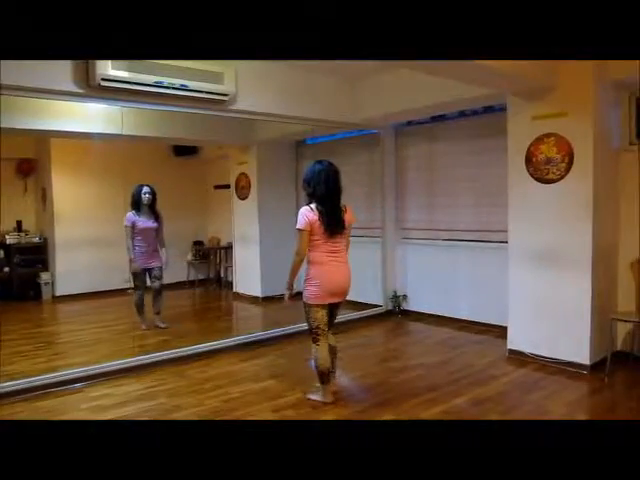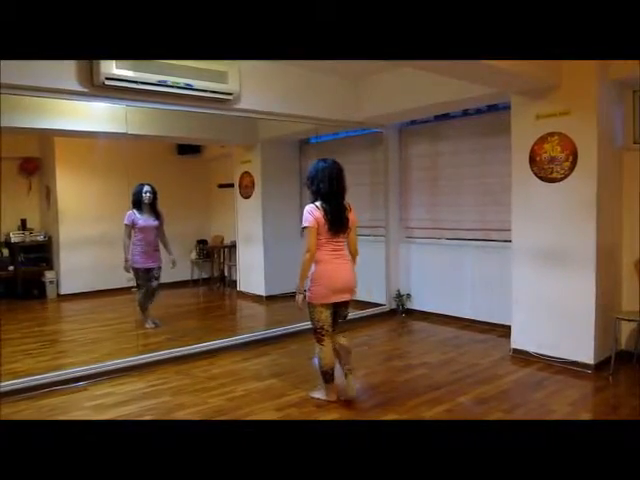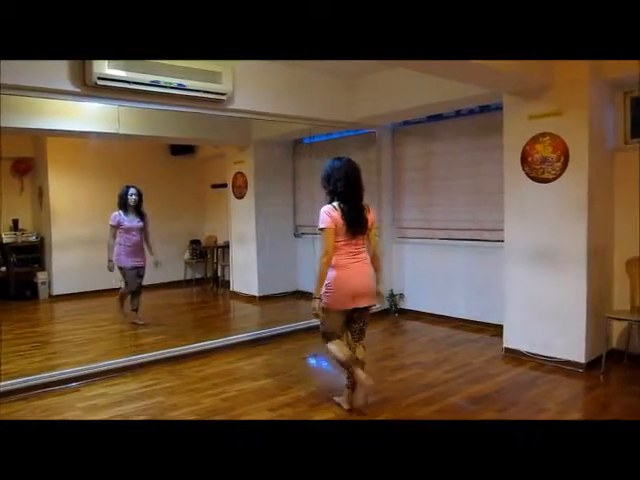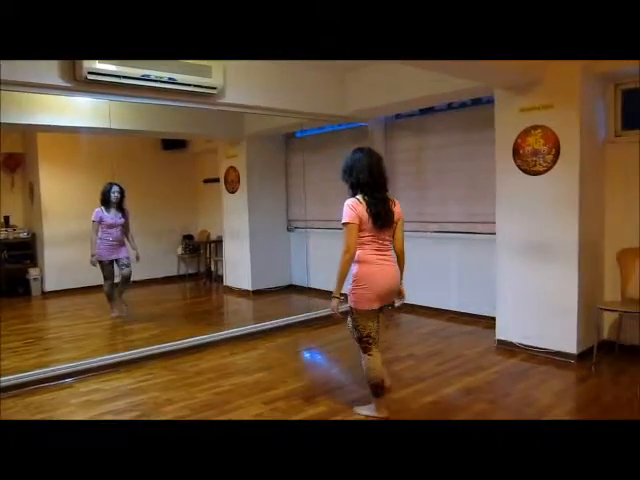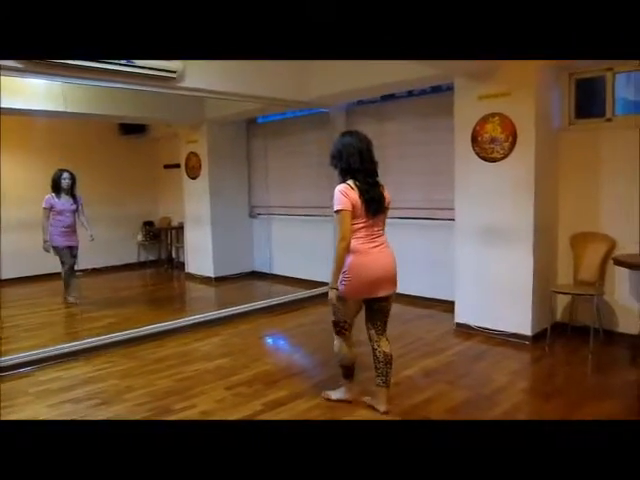
dt=0.7s
person 1, frame 1
left shoulder: (307, 213)
right shoulder: (345, 212)
left elbow: (300, 254)
right elbow: (344, 247)
left wrist: (289, 284)
left hip: (319, 279)
right hip: (342, 276)
left knee: (318, 338)
right knee: (327, 332)
left ankle: (326, 392)
right ankle: (330, 383)
person 1, frame 2
left shoulder: (312, 210)
right shoulder: (348, 210)
left elbow: (310, 252)
right elbow: (354, 250)
left wrist: (300, 287)
left hip: (323, 279)
right hip: (346, 277)
left knee: (323, 337)
right knee: (335, 332)
left ankle: (329, 390)
right ankle: (349, 381)
person 1, frame 3
left shoulder: (329, 212)
right shoulder: (367, 211)
left elbow: (327, 255)
right elbow: (373, 251)
left wrist: (317, 293)
right wrist: (376, 282)
left hip: (341, 281)
right hip: (365, 280)
left knee: (331, 337)
right knee: (356, 340)
left ankle: (359, 376)
right ankle: (348, 396)
person 1, frame 4
left shoulder: (353, 205)
right shoulder: (393, 204)
left elbow: (349, 251)
right elbow: (399, 248)
left wrist: (336, 293)
right wrist: (399, 281)
left hip: (367, 279)
right hip: (389, 276)
left knee: (368, 344)
right knee: (363, 332)
left ankle: (378, 406)
right ankle: (383, 377)
person 1, frame 5
left shoulder: (344, 191)
right shoulder: (380, 190)
left elbow: (344, 240)
left wrist: (333, 283)
left hip: (360, 267)
right hip: (386, 263)
left knee: (341, 328)
right knee: (378, 332)
left ankle: (349, 386)
right ankle: (381, 397)
person 2, frame 1
left shoulder: (157, 216)
right shoulder: (131, 216)
left elbow: (160, 238)
right elbow: (129, 240)
left wrist: (164, 256)
right wrist: (132, 260)
left hip: (154, 257)
right hip: (138, 258)
left knee: (157, 287)
right knee: (140, 290)
left ankle: (157, 318)
right ankle: (143, 320)
person 2, frame 2
left shoulder: (157, 214)
right shoulder: (131, 215)
left elbow: (162, 236)
right elbow: (127, 238)
left wrist: (170, 254)
right wrist: (127, 259)
left hip: (154, 256)
right hip: (139, 256)
left knee: (154, 287)
right knee: (142, 288)
left ankle: (145, 314)
right ankle: (146, 318)
person 2, frame 3
left shoulder: (142, 216)
right shoulder: (117, 216)
left elbow: (146, 237)
right elbow: (112, 238)
left wrist: (153, 255)
right wrist: (110, 259)
left hip: (139, 256)
right hip: (124, 256)
left knee: (138, 286)
right knee: (131, 286)
left ankle: (135, 315)
right ankle: (120, 301)
person 2, frame 4
left shoulder: (124, 212)
right shoulder: (99, 212)
left elbow: (127, 232)
right elbow: (94, 234)
left wrist: (135, 249)
right wrist: (93, 253)
left hip: (120, 248)
right hip: (104, 249)
left knee: (127, 273)
right knee: (109, 280)
left ankle: (119, 296)
right ankle: (113, 308)
person 2, frame 5
left shoulder: (76, 198)
right shoulder: (50, 199)
left elbow: (81, 216)
right elbow: (45, 220)
left wrist: (89, 230)
right wrist: (46, 239)
left hip: (72, 235)
right hip: (57, 235)
left knee: (71, 264)
right knee: (67, 263)
left ankle: (68, 293)
right ankle: (68, 292)
